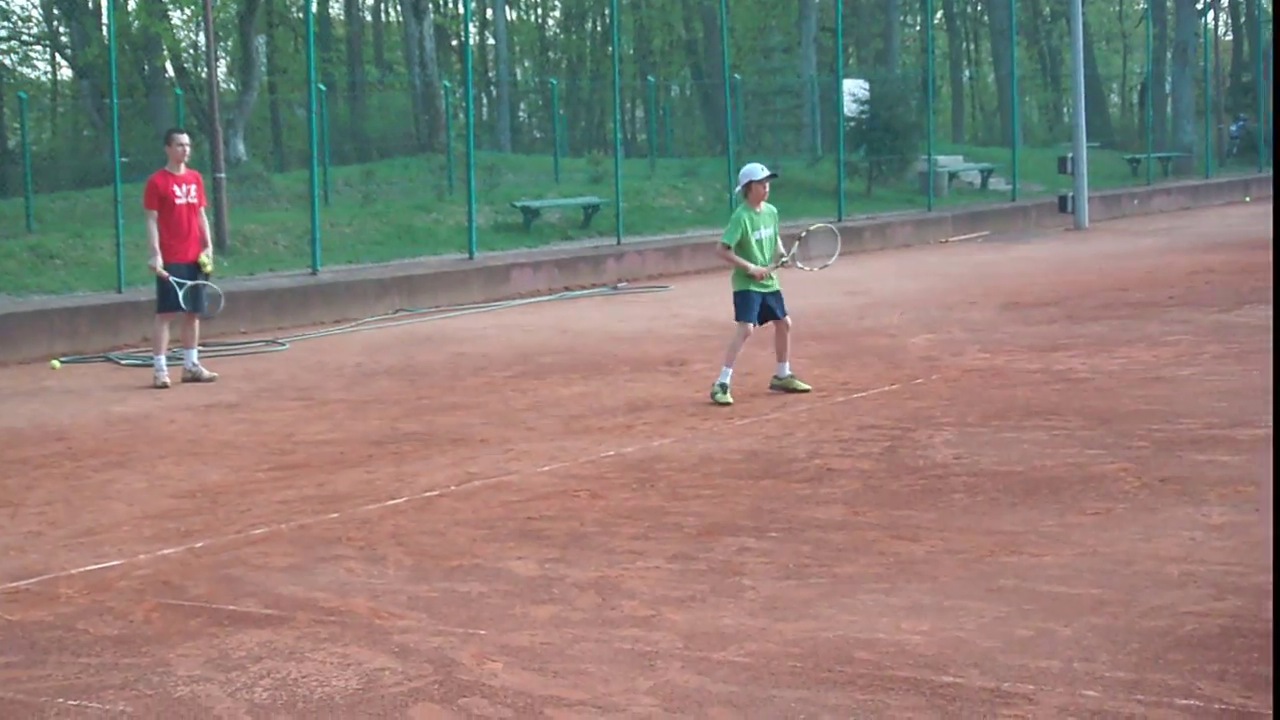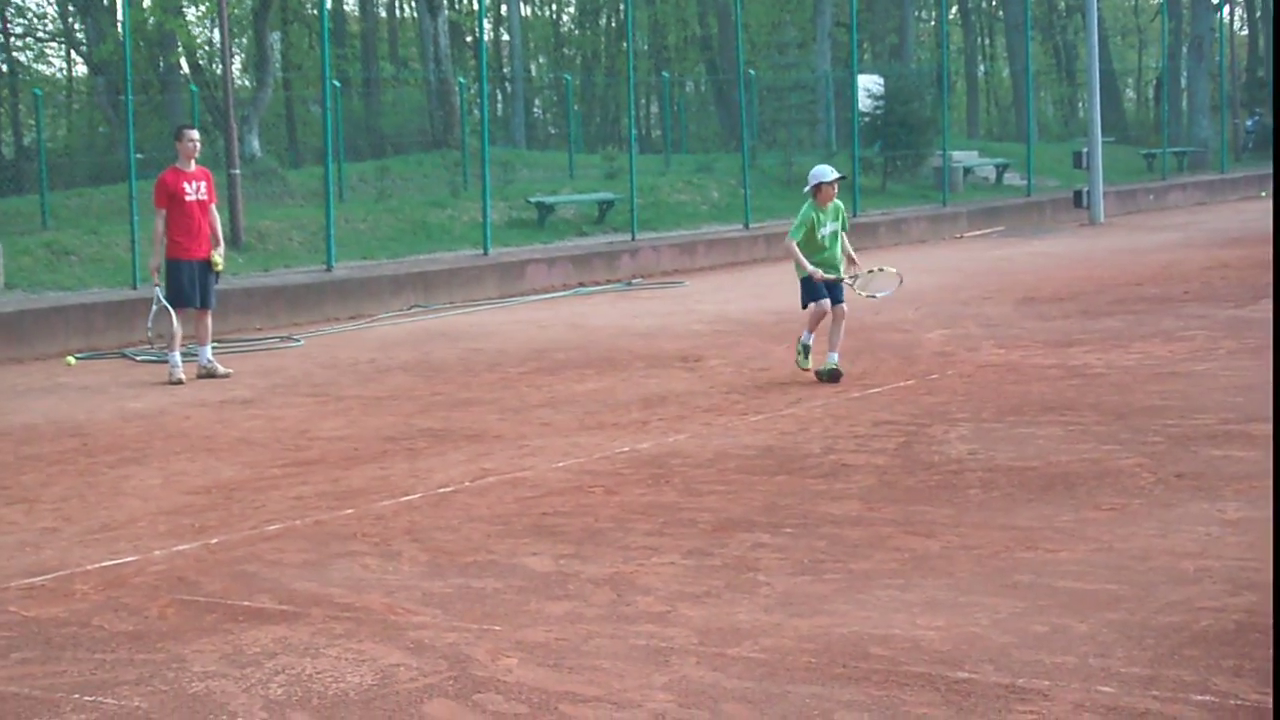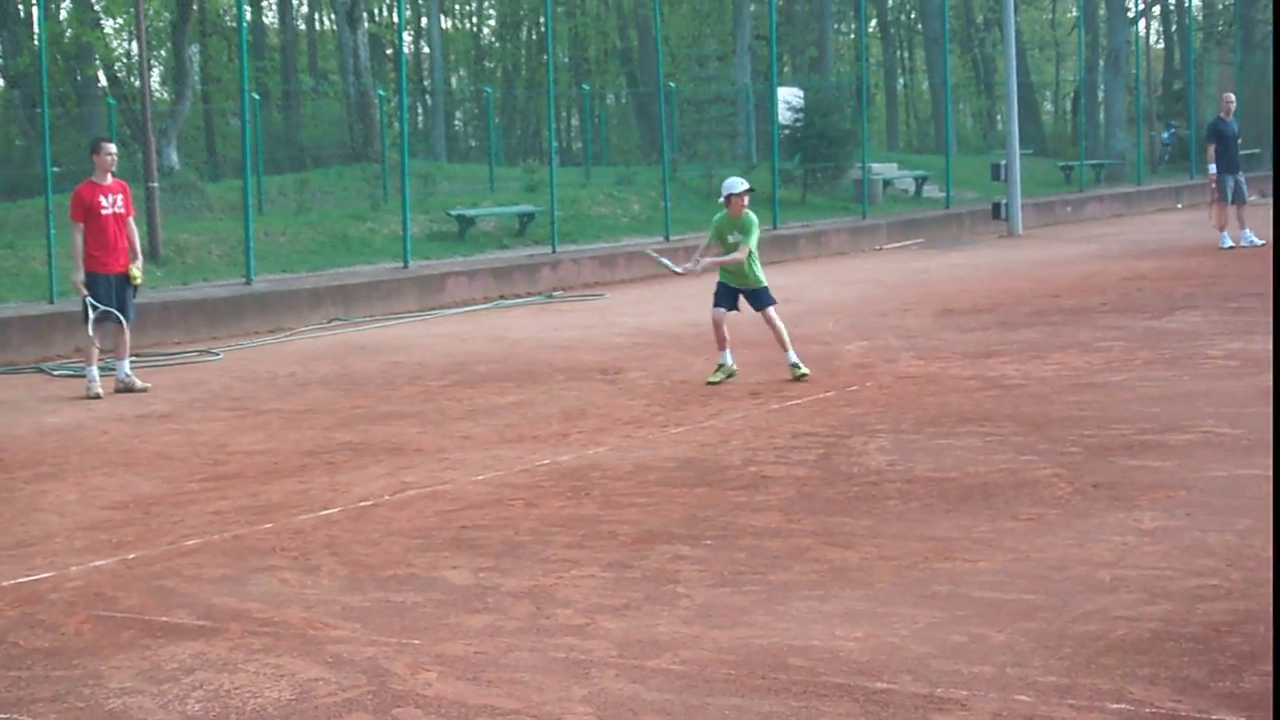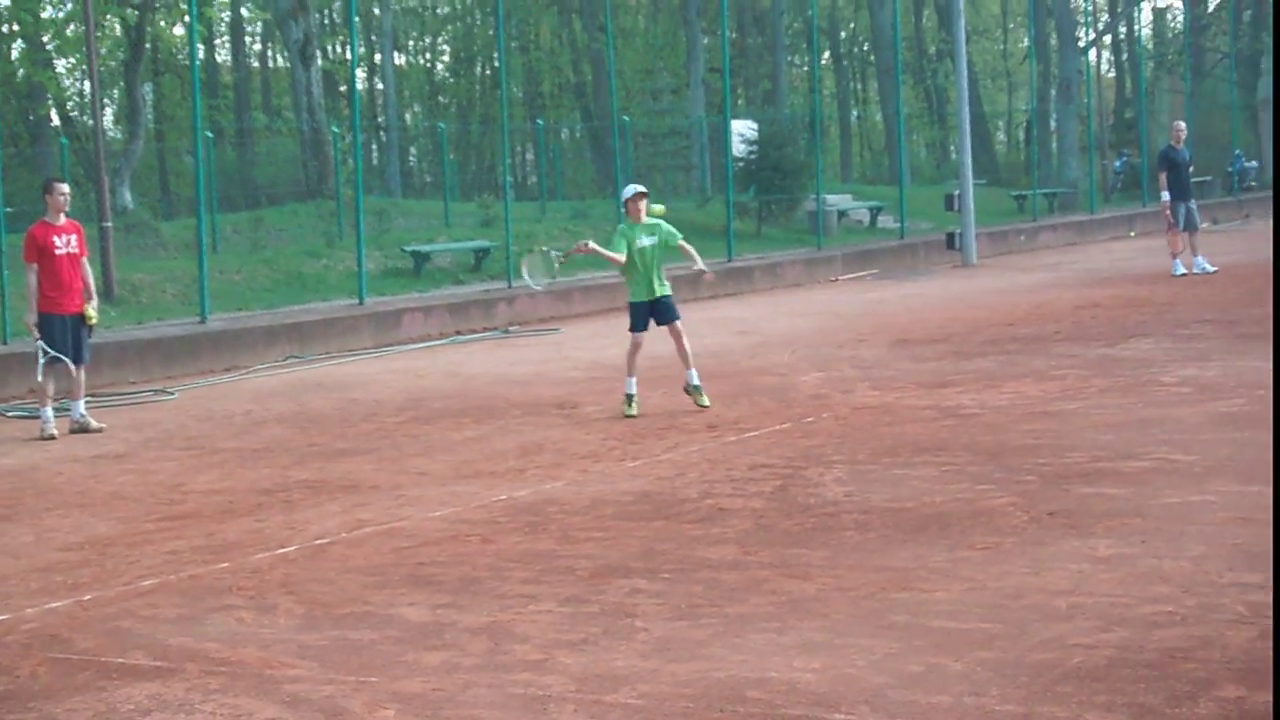
dt=0.5s
person 1, frame 1
left shoulder: (195, 178)
right shoulder: (156, 182)
right elbow: (152, 220)
left wrist: (207, 246)
right wrist: (155, 254)
left hip: (195, 257)
right hip: (170, 260)
left knee: (193, 311)
right knee: (164, 313)
left ankle: (191, 366)
right ankle: (160, 369)
person 1, frame 2
left shoulder: (205, 175)
right shoulder: (167, 179)
right elbow: (160, 219)
left wrist: (220, 243)
right wrist: (156, 254)
left hip: (205, 254)
right hip: (179, 256)
left knee: (205, 308)
right knee: (177, 309)
left ankle: (206, 362)
right ankle: (175, 365)
person 1, frame 3
left shoulder: (122, 188)
right shoulder: (83, 192)
right elbow: (78, 233)
left wrist: (137, 257)
right wrist: (78, 269)
left hip: (123, 268)
right hip: (96, 270)
left knee: (124, 322)
left ankle: (124, 376)
right ankle: (92, 379)
person 1, frame 4
left shoulder: (77, 229)
right shoulder: (36, 233)
right elbow: (32, 274)
left wrist: (93, 297)
right wrist: (32, 310)
left hip: (78, 309)
right hip: (51, 312)
left knee: (79, 364)
left ankle: (78, 415)
right ankle: (46, 418)
person 2, frame 1
left shoulder: (771, 211)
right shoulder: (741, 217)
right elbow: (722, 249)
left wrist: (781, 254)
right wrist: (750, 268)
left hip: (769, 282)
right hip: (747, 283)
left knee: (784, 325)
right knee: (745, 329)
left ankle: (782, 376)
right ankle: (722, 384)
person 2, frame 2
left shoulder: (838, 207)
right shoulder: (808, 213)
right elbow: (790, 243)
left wrist: (848, 253)
right wrist: (809, 268)
left hip: (831, 271)
right hip: (810, 271)
left knee: (840, 311)
right knee: (823, 307)
left ankle: (830, 364)
right ankle: (805, 341)
person 2, frame 3
left shoulder: (751, 220)
right shoulder: (719, 220)
left elbow: (742, 255)
right elbow: (710, 244)
left wrist: (710, 261)
right wrist: (694, 262)
left hip: (752, 279)
right hip: (728, 279)
left knee: (771, 317)
right knee: (717, 318)
left ankle: (793, 361)
right ankle: (727, 365)
person 2, frame 4
left shoulder: (659, 226)
right shoulder: (623, 230)
left elbow: (684, 245)
right elbow: (620, 259)
left wrist: (698, 262)
right wrist: (596, 249)
left hip: (661, 290)
right hip: (638, 294)
left knee: (678, 332)
right knee: (637, 341)
left ankle: (693, 383)
right ankle: (630, 394)
